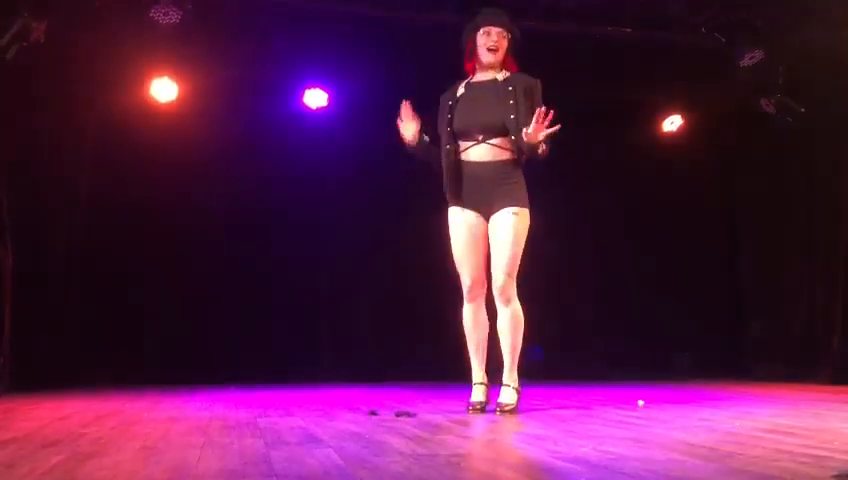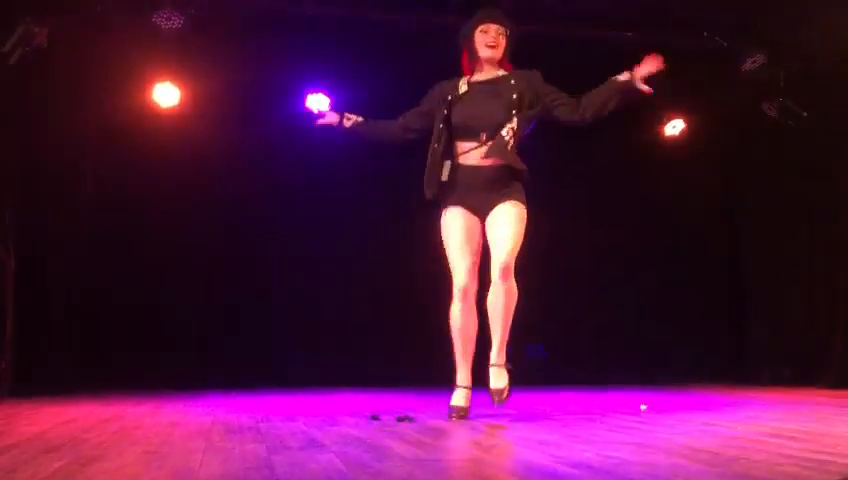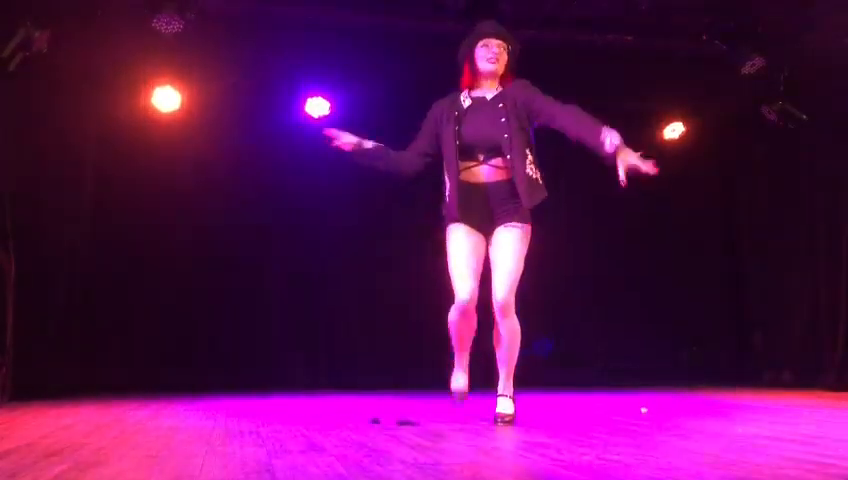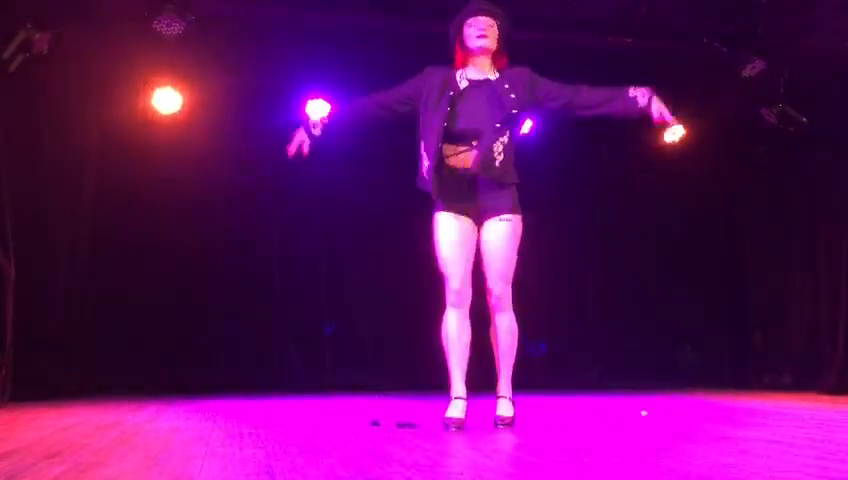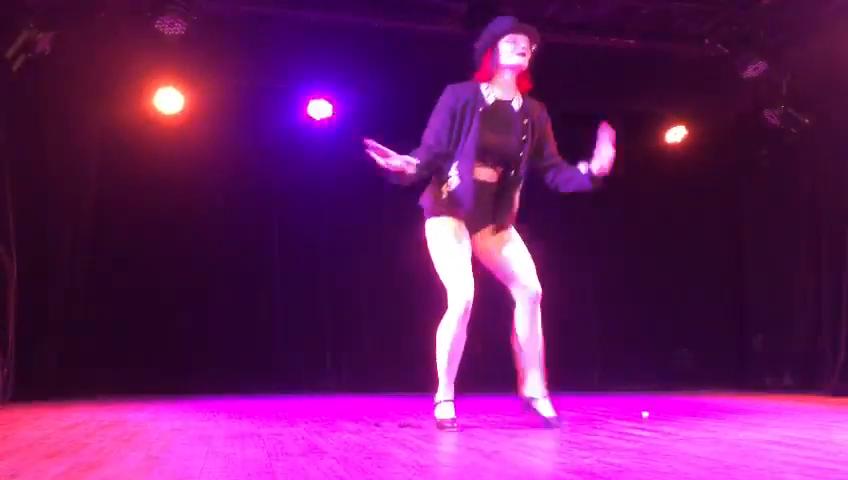
dt=0.5s
person 1, frame 1
left shoulder: (524, 86)
right shoulder: (453, 95)
left elbow: (531, 149)
right elbow: (444, 155)
left wrist: (533, 141)
right wrist: (414, 139)
left hip: (507, 192)
right hip: (464, 195)
left knee: (503, 287)
right knee: (472, 289)
left ankle: (509, 383)
right ankle: (478, 382)
person 1, frame 2
left shoulder: (525, 85)
right shoulder: (446, 92)
left elbow: (578, 111)
right elbow: (403, 128)
left wrist: (624, 82)
right wrist: (350, 121)
left hip: (504, 194)
right hip: (459, 197)
left knee: (503, 267)
right knee: (463, 285)
left ankle: (497, 363)
right ankle: (462, 384)
person 1, frame 3
left shoulder: (519, 96)
right shoulder: (446, 109)
left elbow: (567, 118)
right elbow: (410, 161)
left wrist: (616, 148)
right wrist: (362, 147)
left hip: (509, 209)
right hip: (465, 212)
left knee: (503, 302)
right knee: (465, 299)
left ankle: (505, 391)
right ankle: (461, 364)
person 1, frame 4
left shoulder: (516, 81)
right shoulder: (436, 80)
left elbow: (577, 98)
right elbow: (381, 103)
left wrist: (639, 99)
right wrist: (319, 123)
left hip: (498, 199)
right hip: (452, 200)
left knee: (499, 298)
right knee: (457, 294)
left ankle: (504, 395)
right ankle: (457, 396)
person 1, frame 5
left shoulder: (535, 112)
right shoulder: (460, 96)
left elbow: (554, 175)
right elbow: (430, 153)
left wrist: (593, 169)
right wrist: (406, 165)
left hip: (494, 216)
right hip: (448, 211)
left knee: (529, 291)
right knee: (462, 299)
left ankle: (533, 386)
right ankle: (445, 397)
